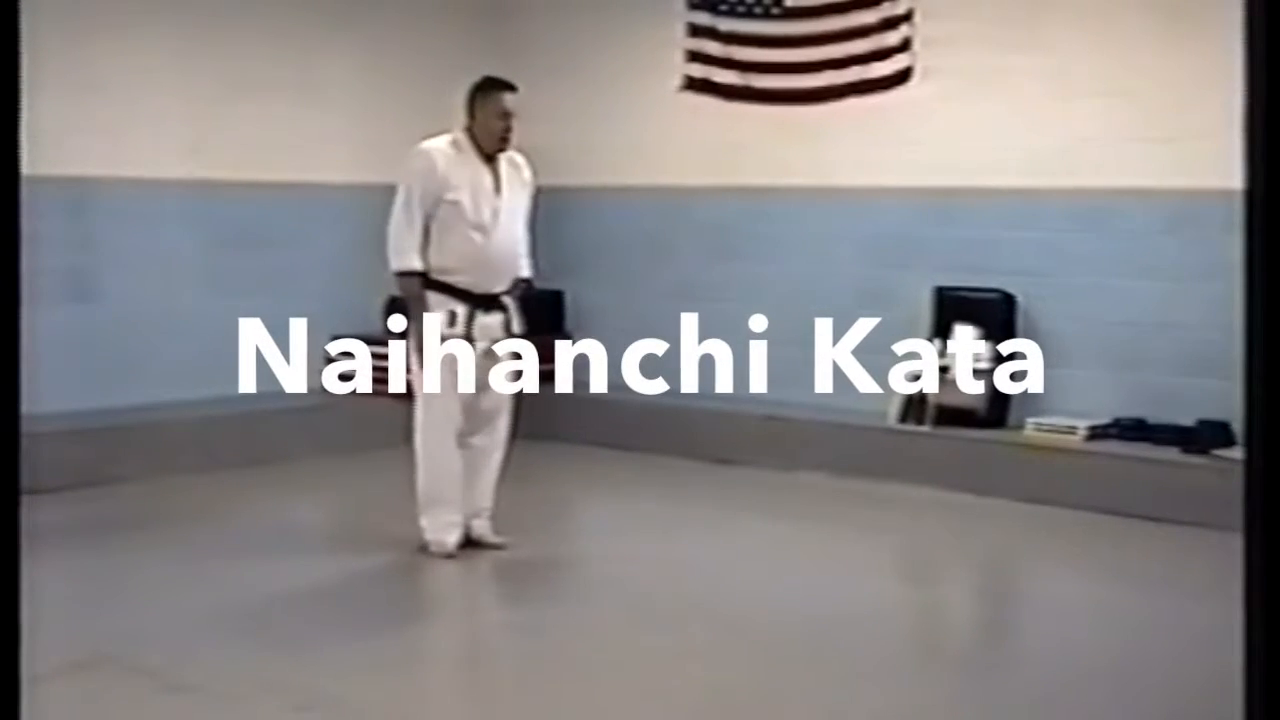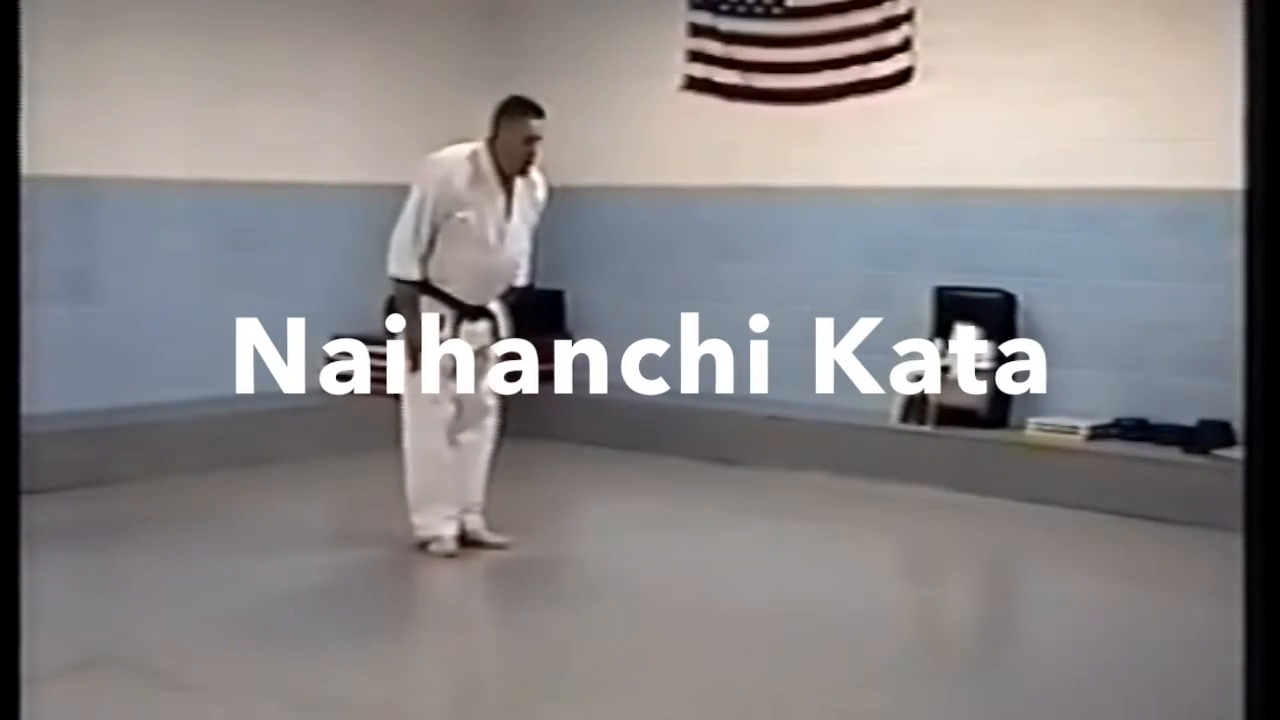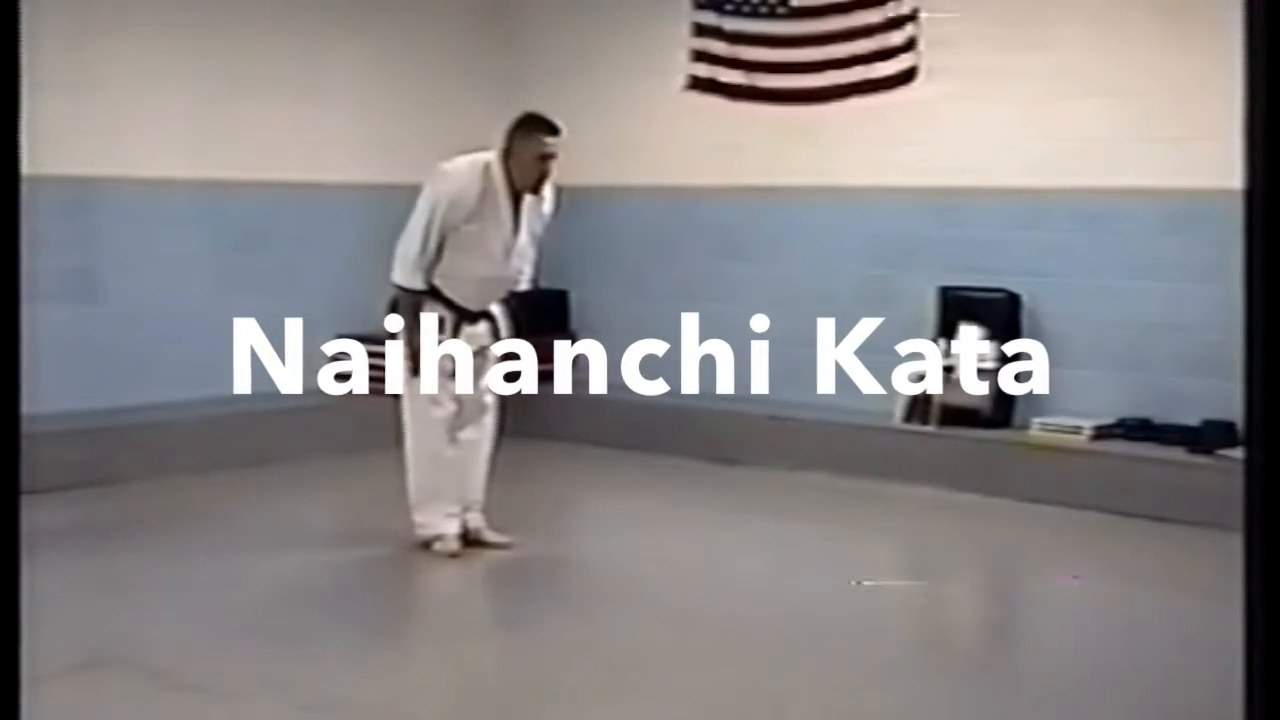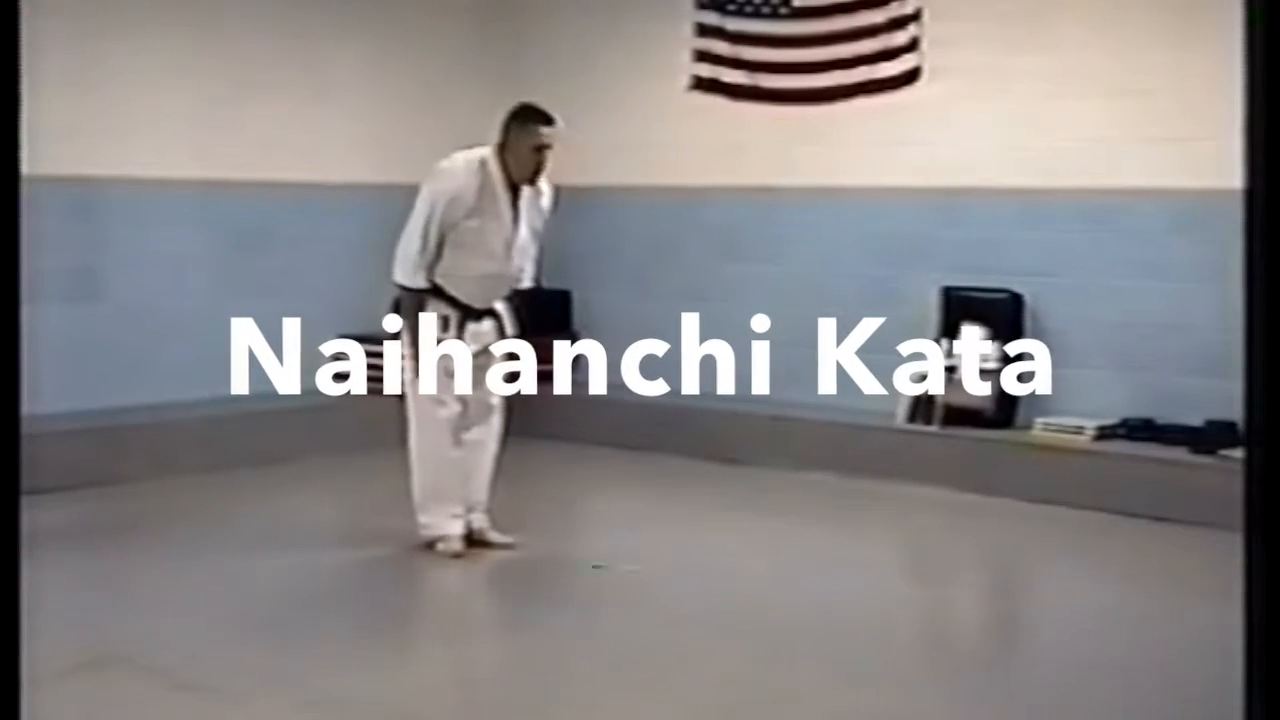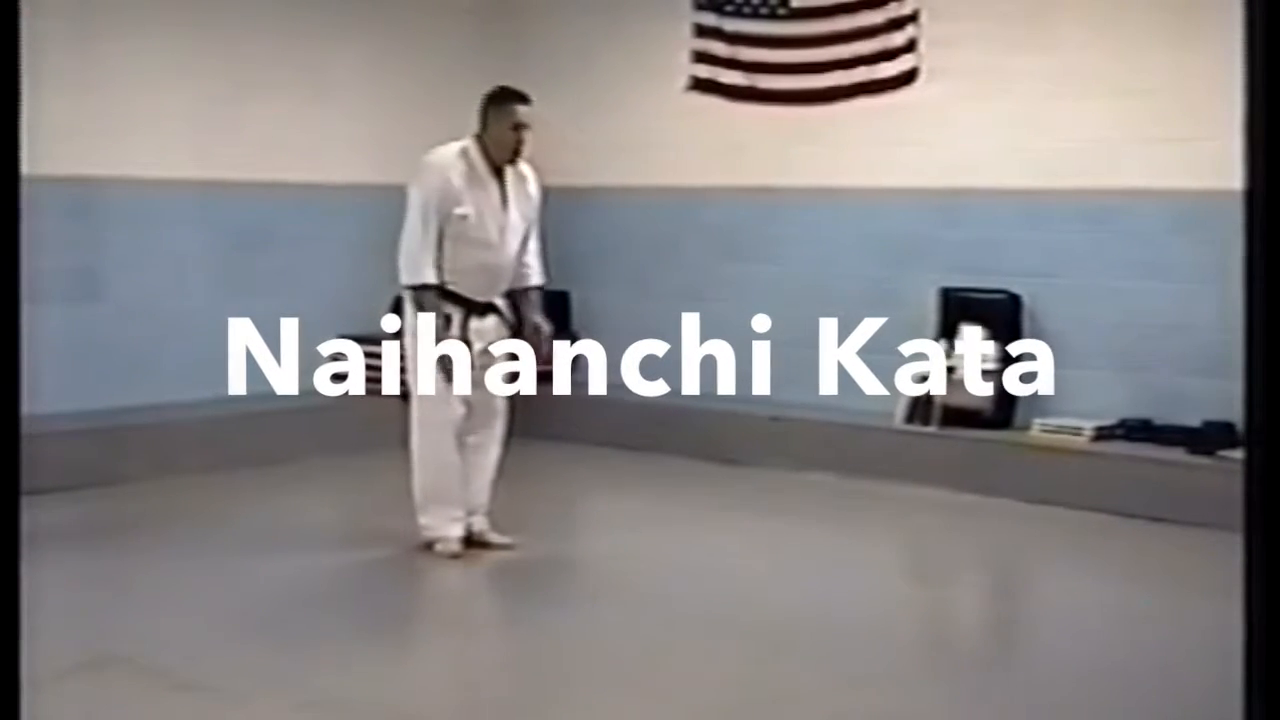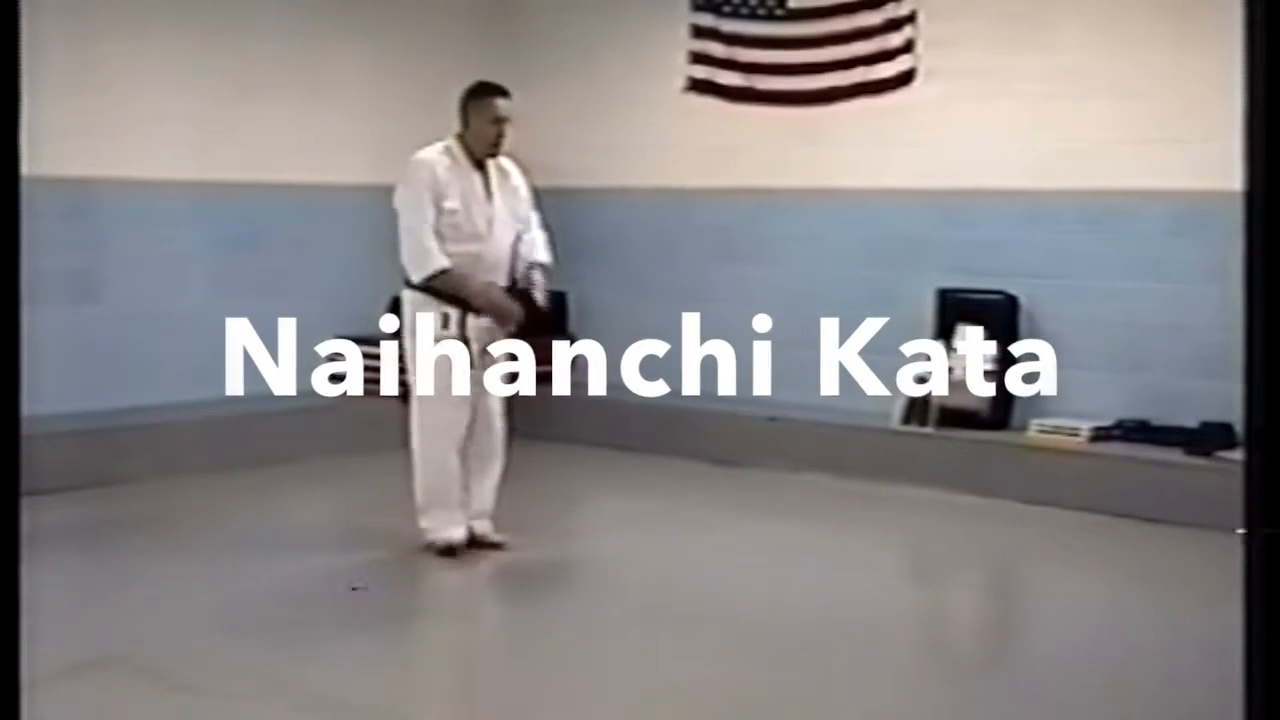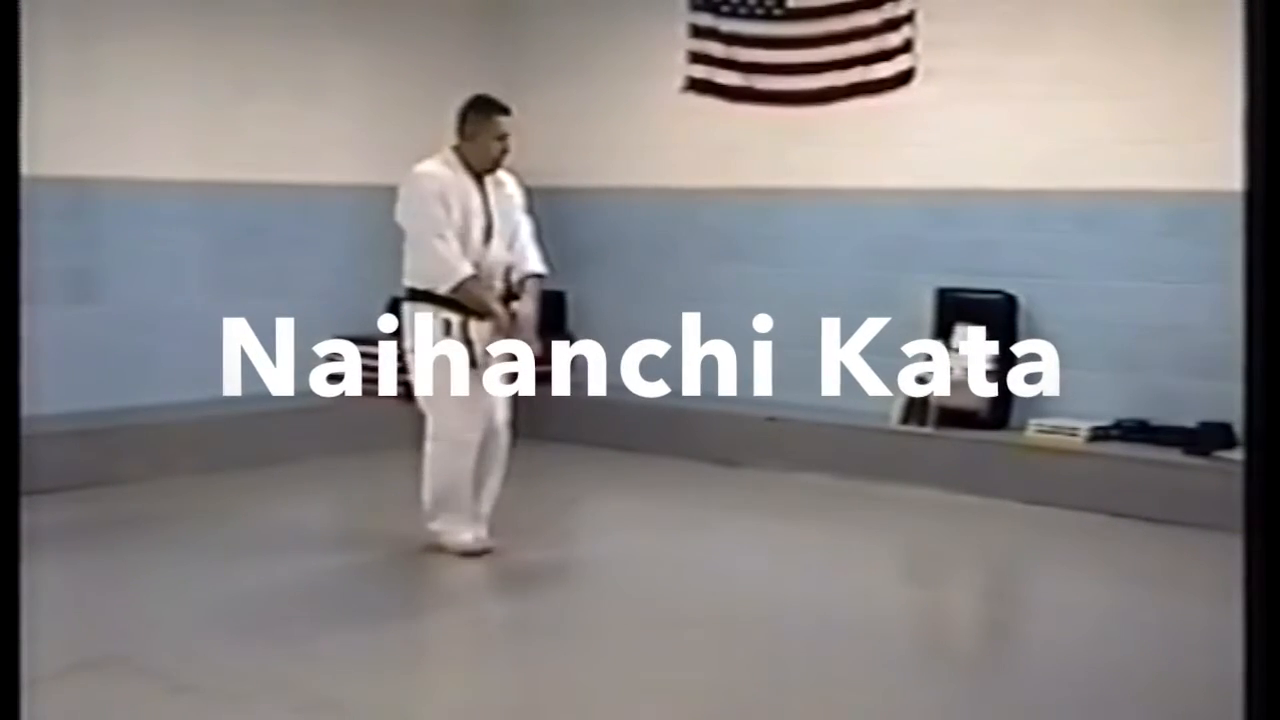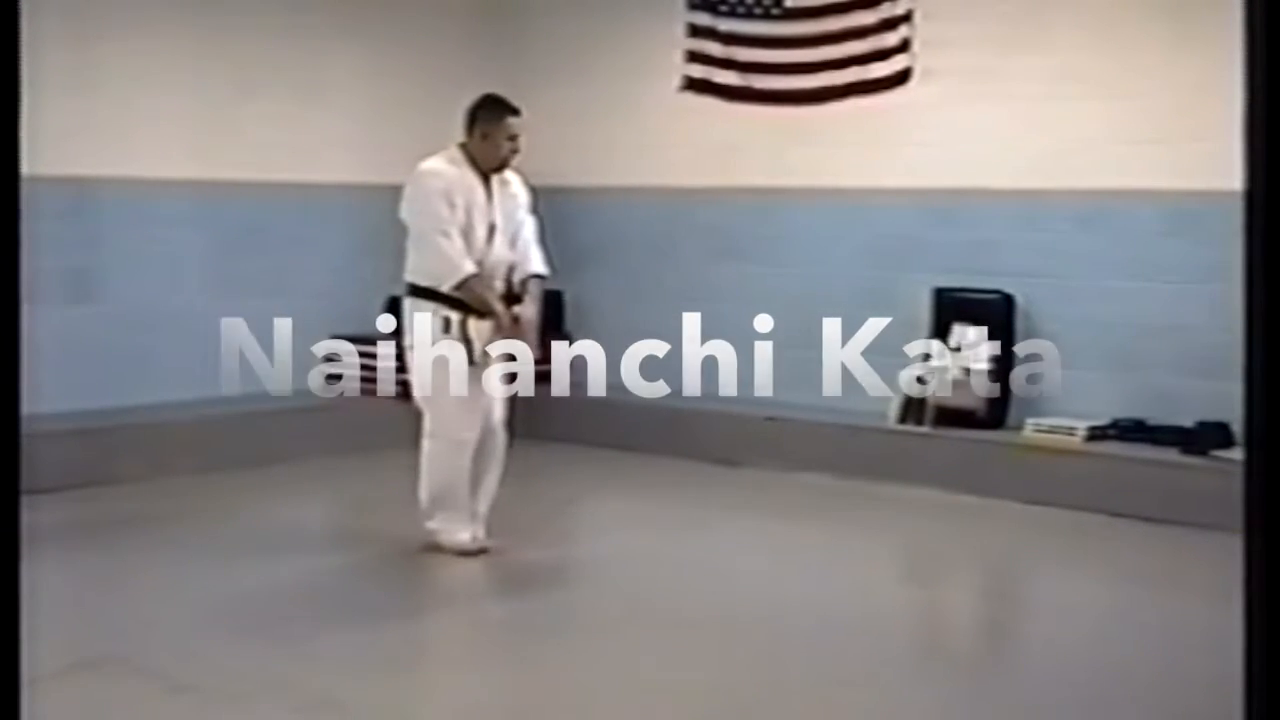
dt=0.3s
person 1, frame 1
left shoulder: (519, 170)
right shoulder: (432, 160)
right elbow: (405, 243)
left wrist: (516, 308)
right wrist: (419, 319)
left hip: (496, 315)
right hip: (444, 312)
left knee: (490, 420)
right knee: (441, 422)
left ankle: (475, 521)
right ankle: (440, 528)
person 1, frame 2
left shoulder: (534, 185)
right shoulder: (447, 171)
right elbow: (406, 250)
left wrist: (509, 314)
right wrist: (413, 324)
left hip: (486, 317)
right hip: (434, 313)
left knee: (479, 417)
right knee: (430, 419)
left ankle: (469, 519)
right ankle: (435, 525)
person 1, frame 3
left shoulder: (542, 197)
right shoulder: (459, 182)
right elbow: (412, 258)
left wrist: (508, 322)
right wrist: (414, 332)
left hip: (483, 318)
right hip: (432, 314)
left knee: (478, 416)
right knee: (432, 417)
left ankle: (469, 518)
right ankle: (437, 524)
person 1, frame 4
left shoulder: (539, 192)
right shoulder: (456, 179)
right elbow: (413, 258)
left wrist: (511, 318)
right wrist: (417, 332)
left hip: (488, 317)
right hip: (437, 314)
left knee: (484, 417)
right knee: (438, 418)
left ankle: (474, 519)
right ankle: (441, 525)
person 1, frame 5
left shoulder: (525, 179)
right shoulder: (442, 170)
left elbow: (526, 250)
right elbow: (417, 254)
left wrist: (532, 315)
right wrist: (437, 328)
left hip: (490, 315)
right hip: (437, 313)
left knee: (487, 419)
right knee: (439, 420)
left ankle: (473, 520)
right ankle: (441, 525)
person 1, frame 6
left shoulder: (509, 174)
right shoulder: (428, 169)
left elbow: (529, 234)
right elbow: (420, 252)
left wrist: (535, 275)
right wrist: (477, 293)
left hip: (488, 316)
right hip: (439, 312)
left knee: (488, 421)
right knee: (442, 420)
left ankle: (476, 521)
right ankle: (443, 525)
person 1, frame 7
left shoulder: (506, 186)
right shoulder: (427, 182)
left elbow: (524, 250)
right elbow: (444, 265)
left wrist: (526, 302)
right wrist: (498, 312)
left hip: (488, 323)
right hip: (439, 322)
left knee: (493, 426)
right knee: (456, 426)
left ankle: (472, 522)
right ankle: (451, 527)
person 1, frame 8
left shoulder: (512, 186)
right shoulder: (433, 179)
left elbow: (526, 249)
right elbow: (447, 261)
left wrist: (529, 304)
right wrist: (499, 310)
left hip: (489, 321)
right hip: (440, 318)
left knee: (490, 426)
right knee: (453, 426)
left ankle: (469, 522)
right ankle: (448, 526)
